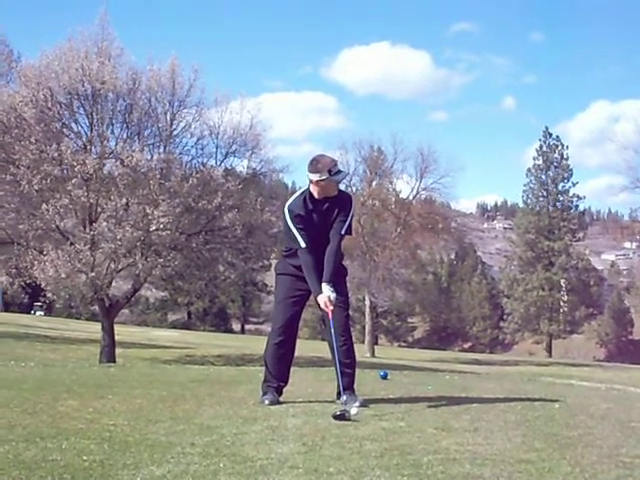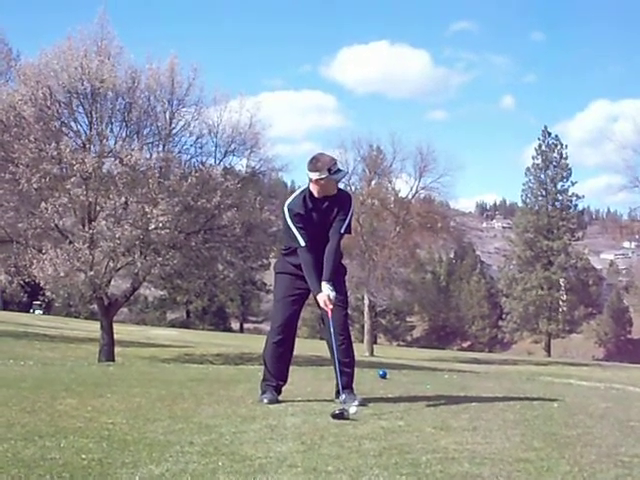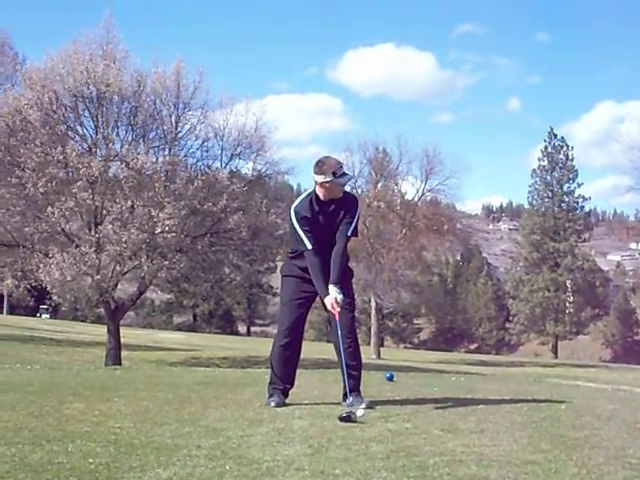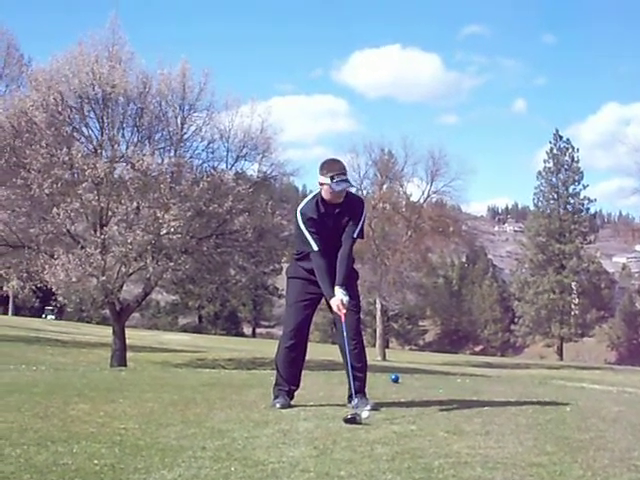
dt=0.2s
person 1, frame 1
left shoulder: (344, 201)
right shoulder: (294, 206)
left elbow: (334, 243)
right elbow: (304, 251)
left wrist: (327, 284)
right wrist: (317, 291)
left hip: (331, 270)
right hip: (295, 269)
left knee: (341, 327)
right knee: (282, 326)
left ankle: (347, 390)
right ankle: (272, 388)
person 1, frame 2
left shoulder: (343, 199)
right shoulder: (294, 205)
left elbow: (334, 242)
right elbow: (304, 250)
left wrist: (327, 283)
right wrist: (316, 290)
left hip: (330, 269)
right hip: (293, 268)
left knee: (340, 326)
right knee: (281, 325)
left ankle: (346, 389)
right ankle: (270, 387)
person 1, frame 3
left shoulder: (349, 202)
right shoulder: (300, 208)
left elbow: (340, 245)
right elbow: (311, 253)
left wrist: (334, 286)
right wrist: (324, 293)
left hip: (336, 272)
right hip: (300, 271)
left knee: (347, 329)
right knee: (288, 328)
left ankle: (353, 392)
right ankle: (277, 390)
person 1, frame 4
left shoulder: (355, 204)
right shoulder: (306, 210)
left elbow: (346, 247)
right elbow: (317, 255)
left wrist: (340, 288)
right wrist: (330, 295)
left hip: (342, 274)
right hip: (306, 273)
left knee: (352, 330)
right knee: (293, 330)
left ankle: (358, 394)
right ankle: (283, 391)
